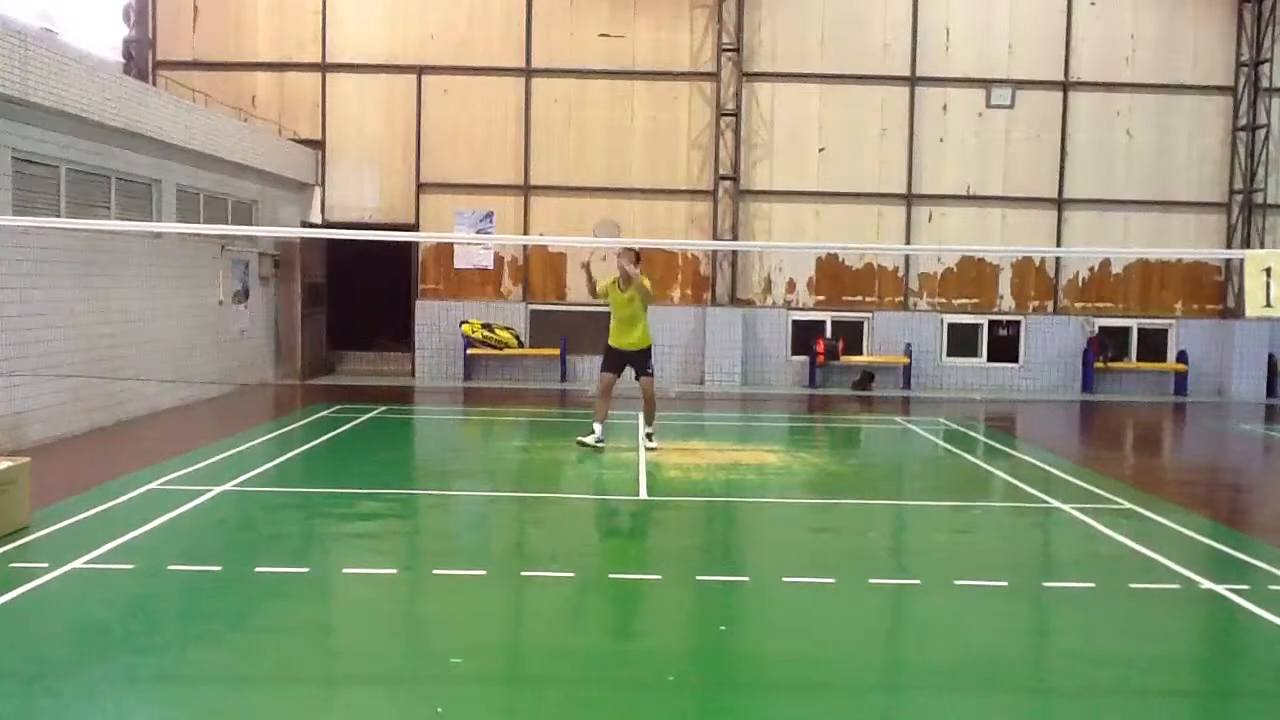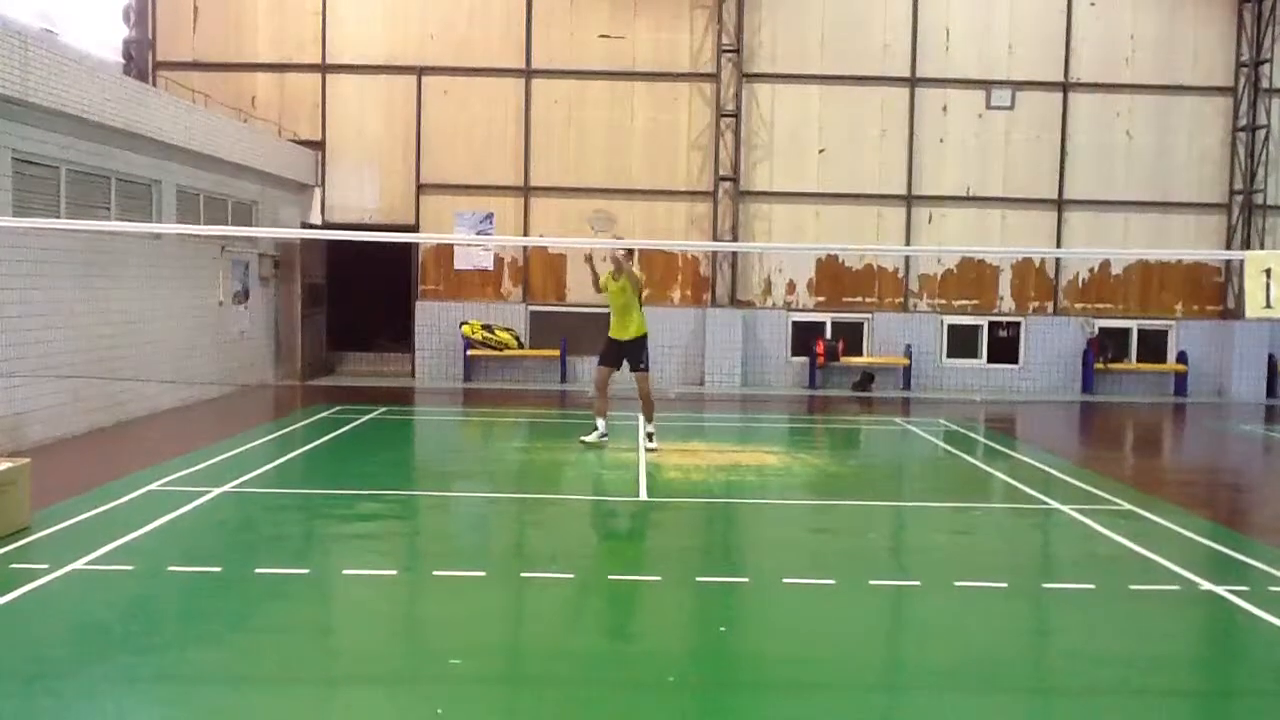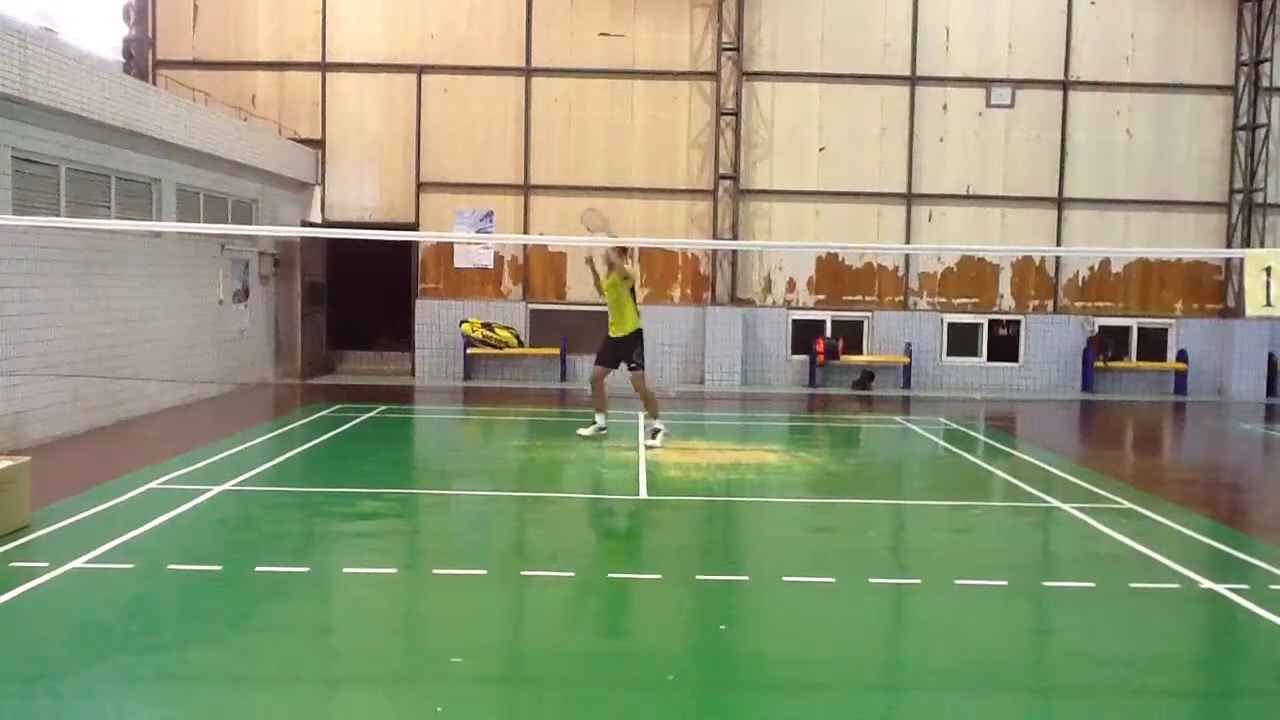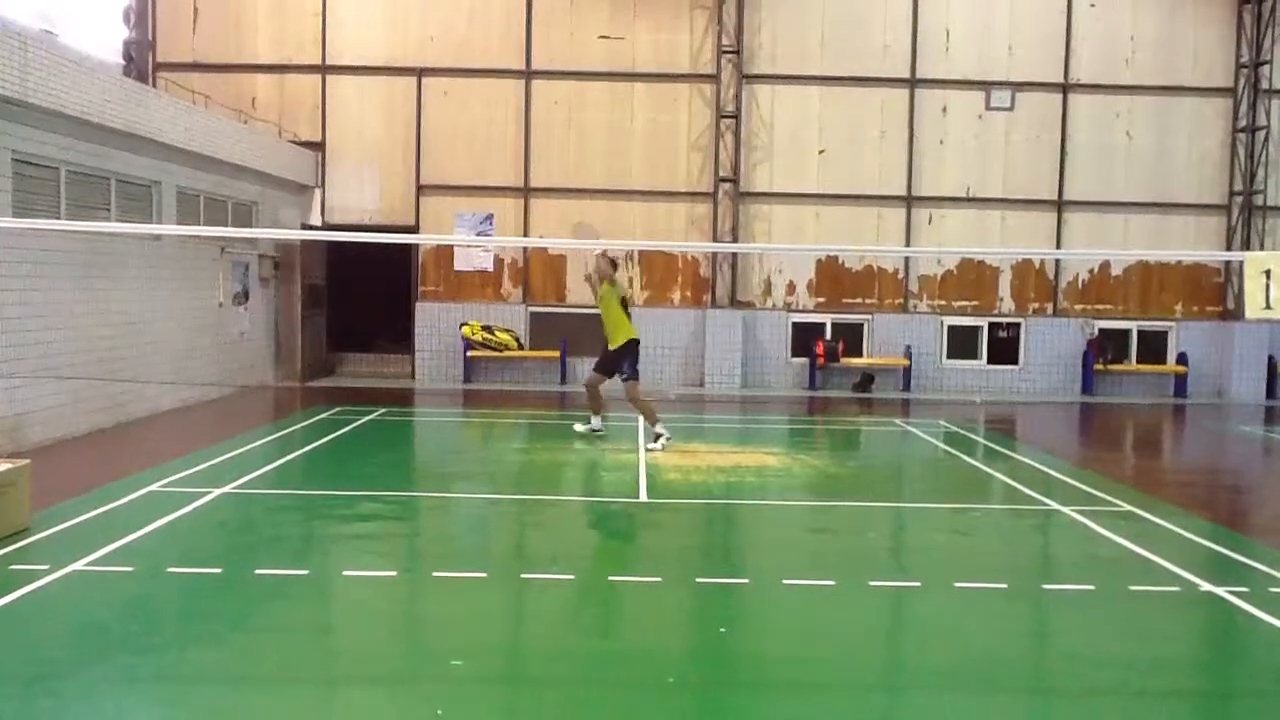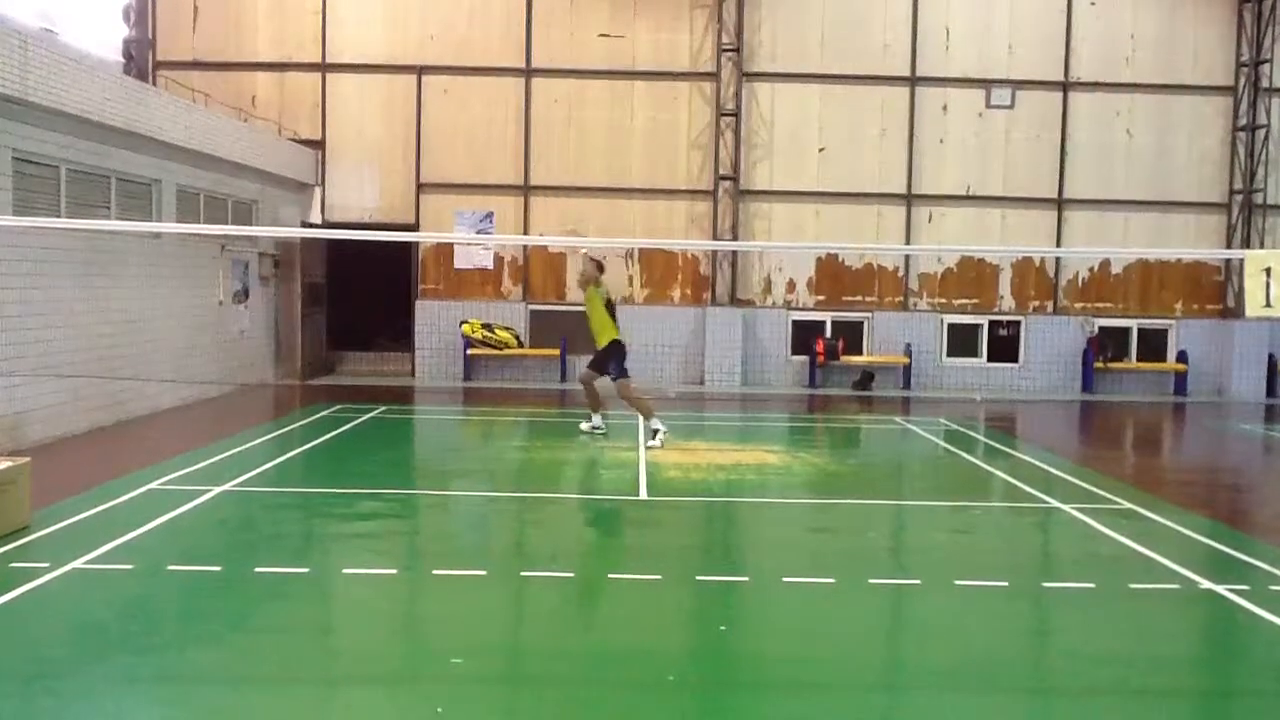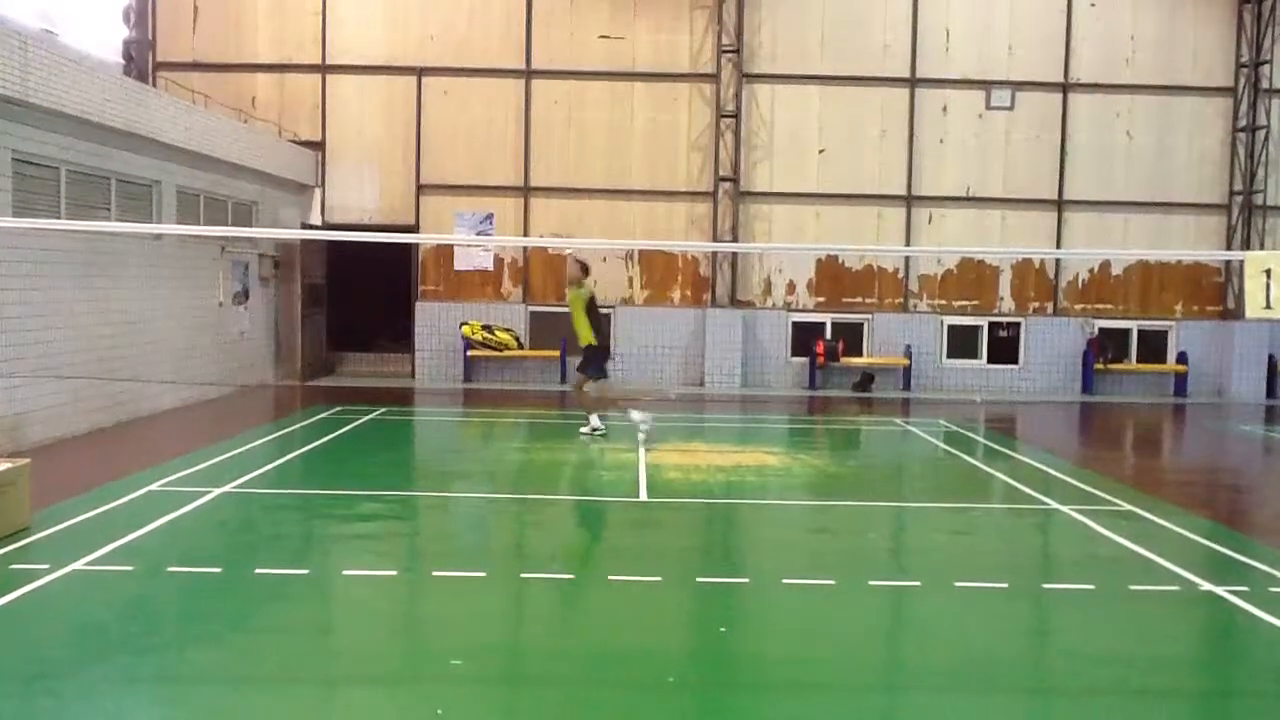
dt=0.1s
person 1, frame 1
left shoulder: (642, 283)
right shoulder: (610, 284)
left elbow: (648, 298)
right elbow: (594, 293)
left wrist: (632, 274)
right wrist: (589, 273)
left hip: (641, 346)
right hip: (615, 345)
left knee: (648, 392)
right knee: (603, 388)
left ankle: (648, 432)
right ankle: (597, 433)
person 1, frame 2
left shoulder: (633, 276)
right shoulder: (608, 278)
left elbow: (637, 284)
right elbow: (599, 288)
left wrist: (621, 259)
right wrist: (591, 266)
left hip: (635, 337)
right hip: (615, 337)
left knee: (643, 388)
right knee: (601, 382)
left ankle: (649, 431)
right ankle: (601, 430)
person 1, frame 3
left shoulder: (625, 274)
right shoulder: (607, 277)
left elbow: (622, 269)
left wrist: (614, 255)
right wrist: (592, 268)
left hip: (631, 334)
right hip: (613, 335)
left knee: (639, 385)
right knee: (595, 378)
left ankle: (657, 427)
right ankle: (600, 423)
person 1, frame 4
left shoulder: (614, 287)
right shoulder: (603, 291)
left elbow: (608, 274)
left wrist: (600, 258)
right wrist: (592, 283)
left hip: (626, 345)
right hip: (613, 347)
left knee: (633, 395)
right knee: (590, 384)
left ankle: (661, 433)
right ankle: (596, 423)
person 1, frame 5
left shoulder: (598, 289)
right shoulder: (591, 293)
left elbow: (594, 276)
left wrist: (586, 259)
right wrist: (584, 286)
left hip: (612, 346)
right hip: (604, 347)
left knee: (625, 393)
right knee: (585, 379)
left ankle: (657, 428)
right ankle: (596, 421)
person 1, frame 6
left shoulder: (582, 291)
right shoulder: (576, 293)
left elbow: (577, 277)
left wrist: (571, 259)
left hip: (595, 347)
right hip: (591, 347)
left knee: (600, 394)
right knee: (577, 385)
left ankle: (639, 418)
right ankle: (596, 423)
